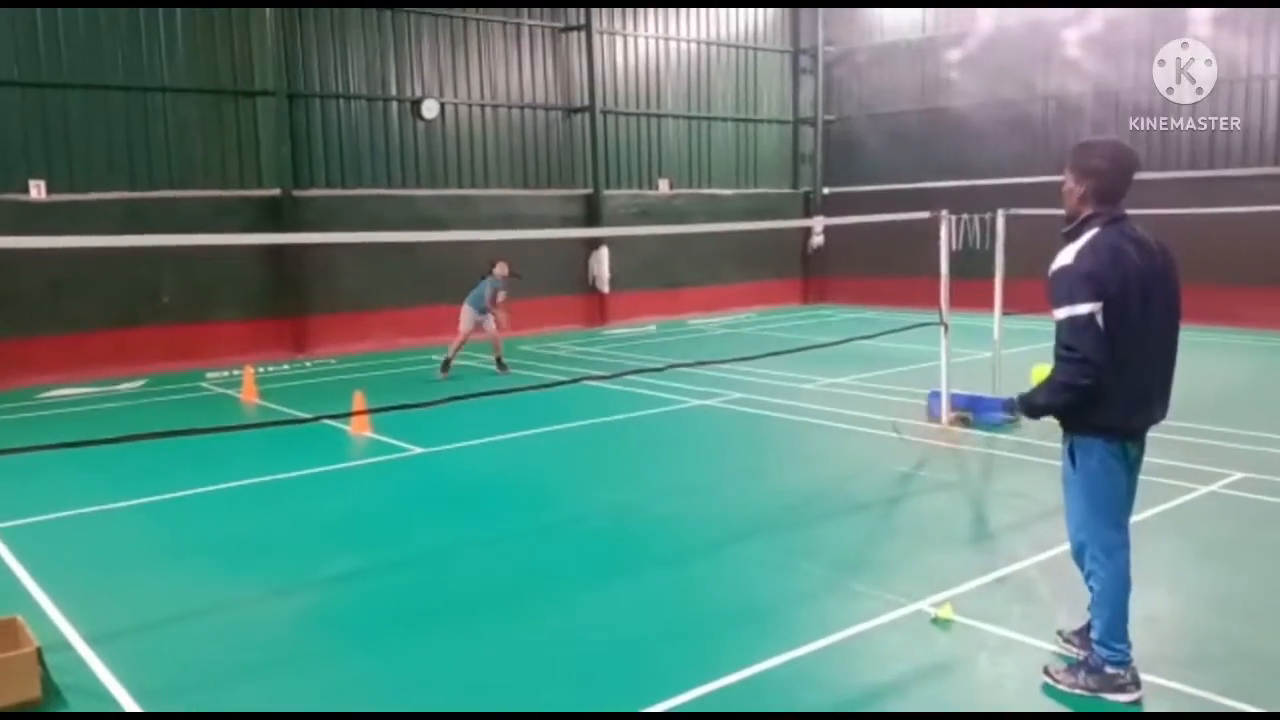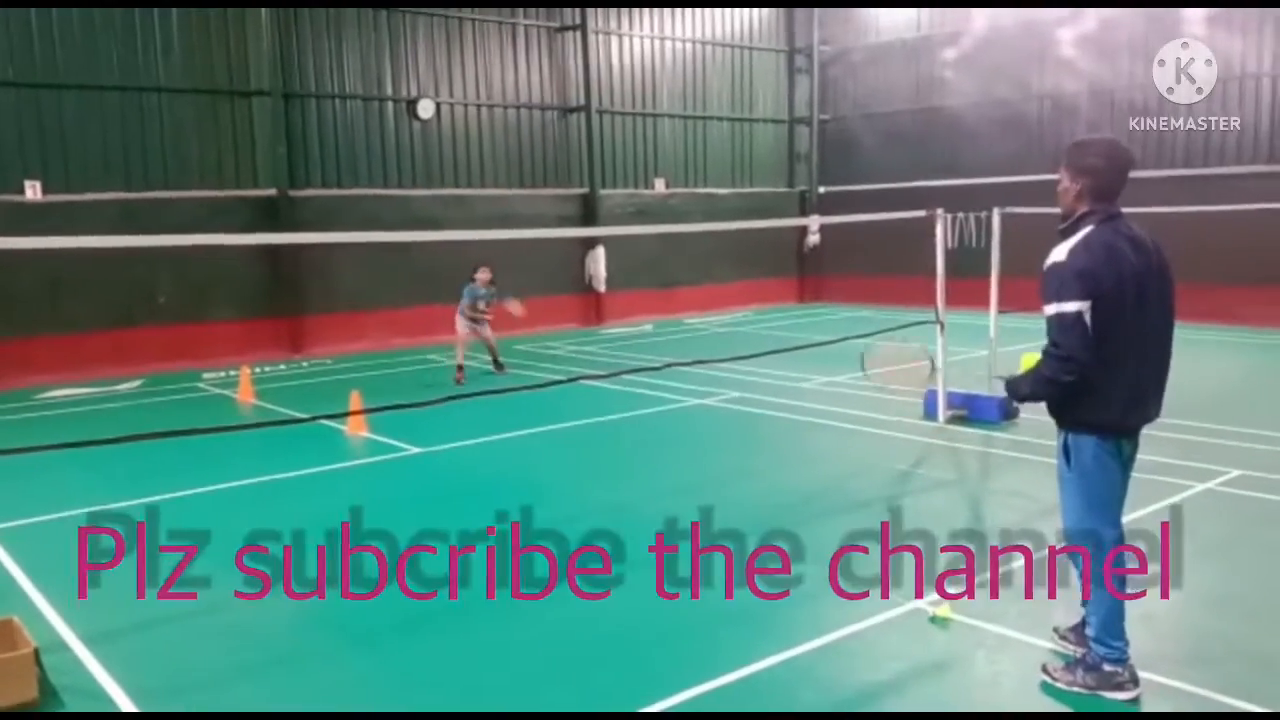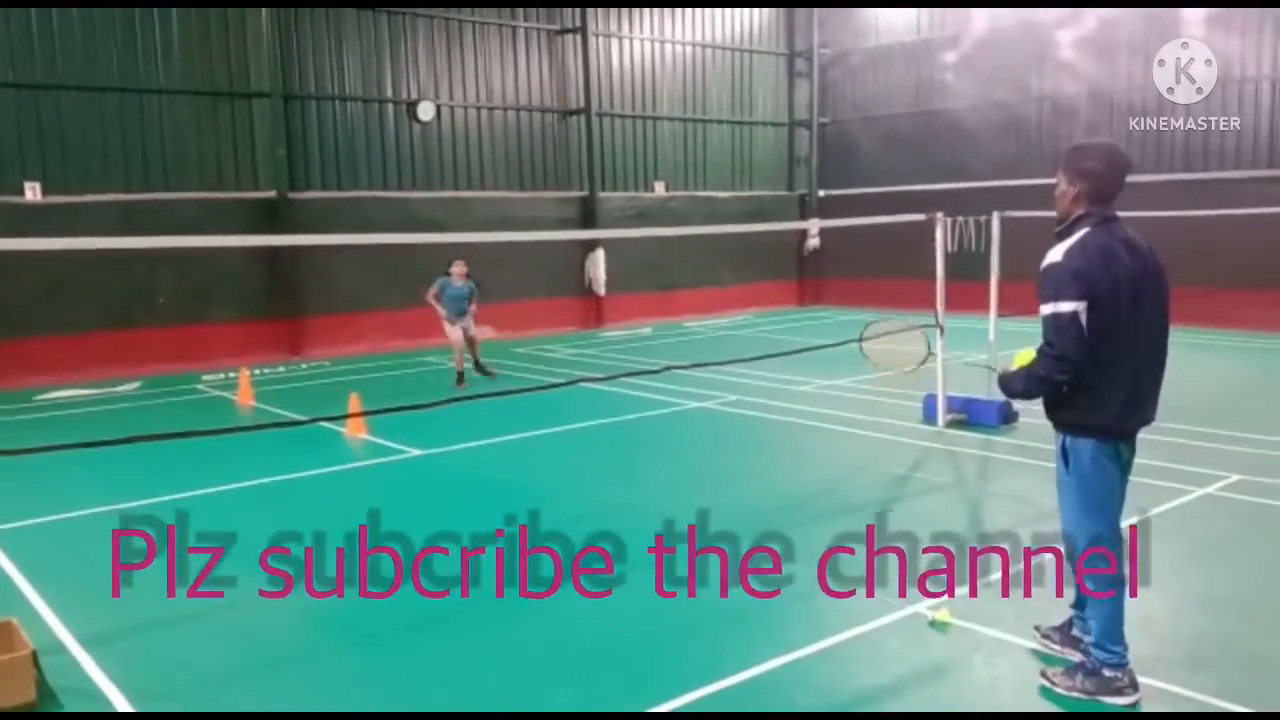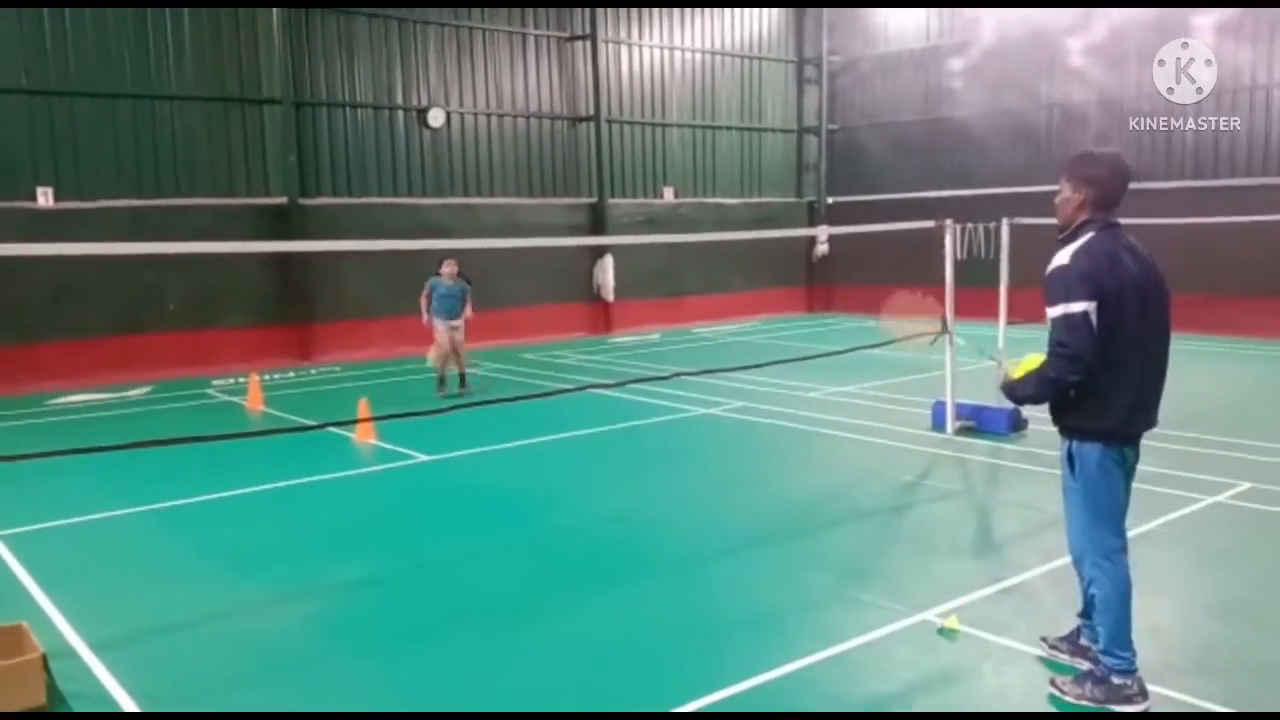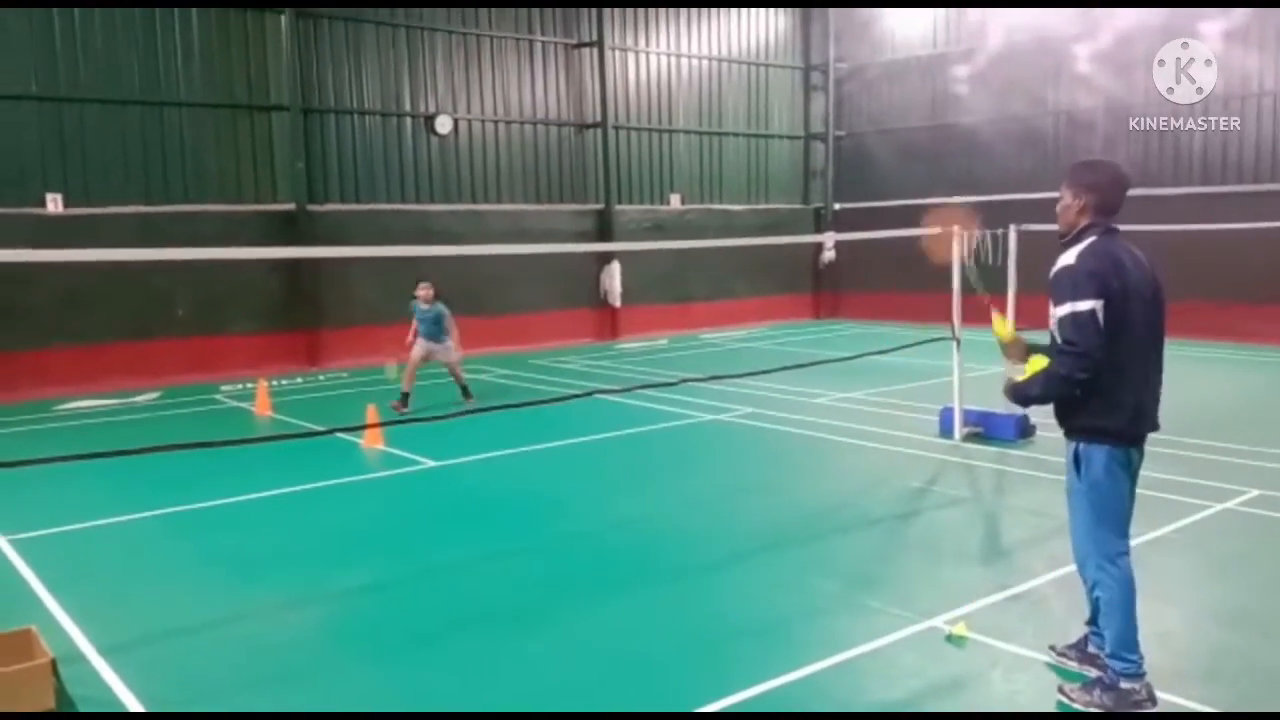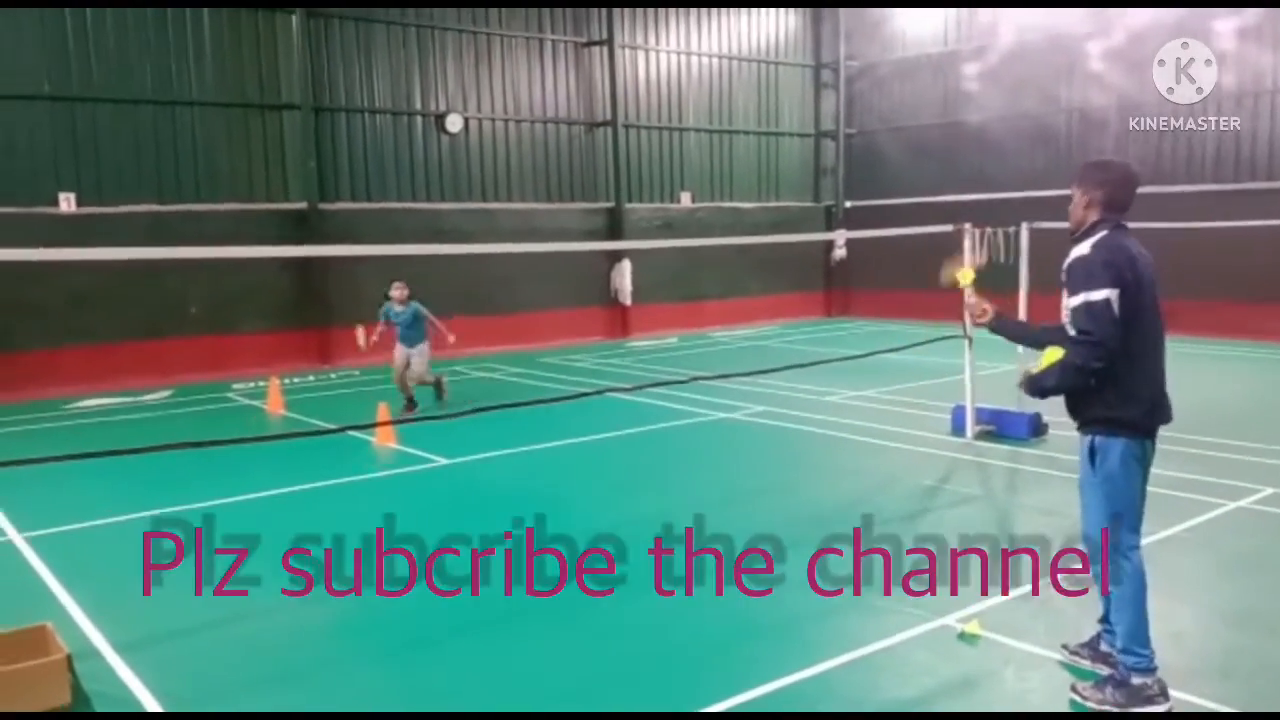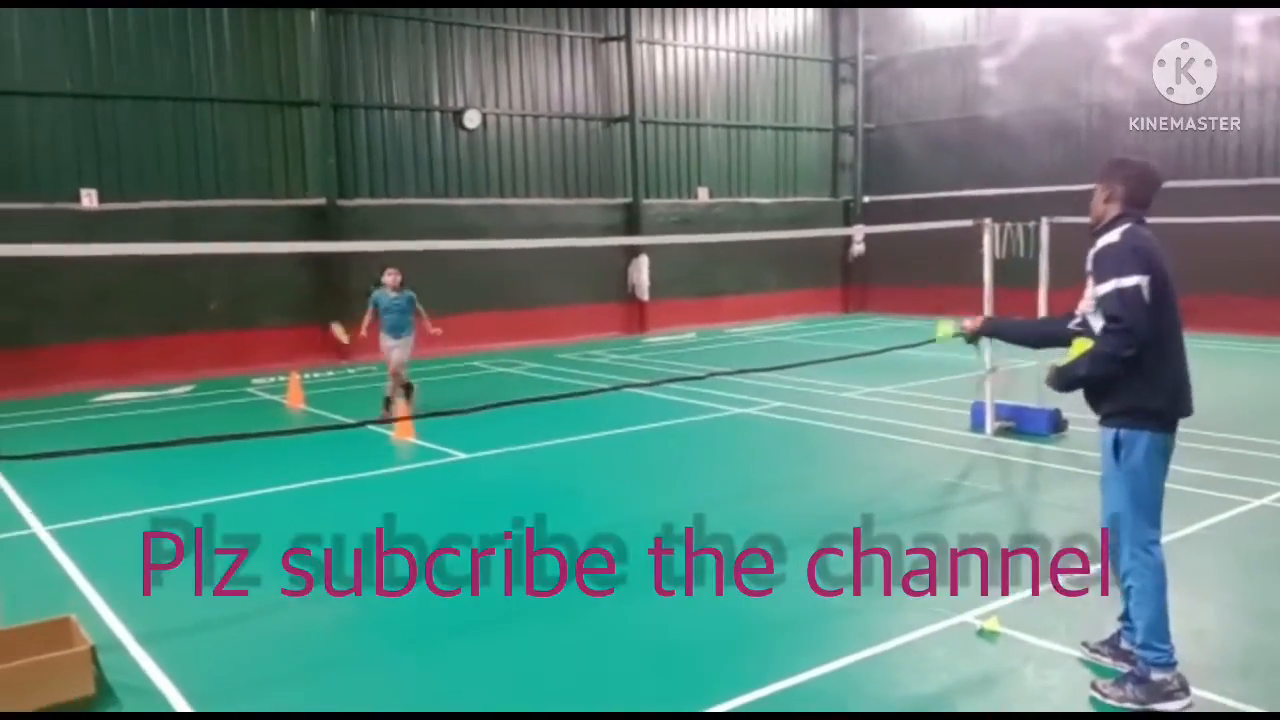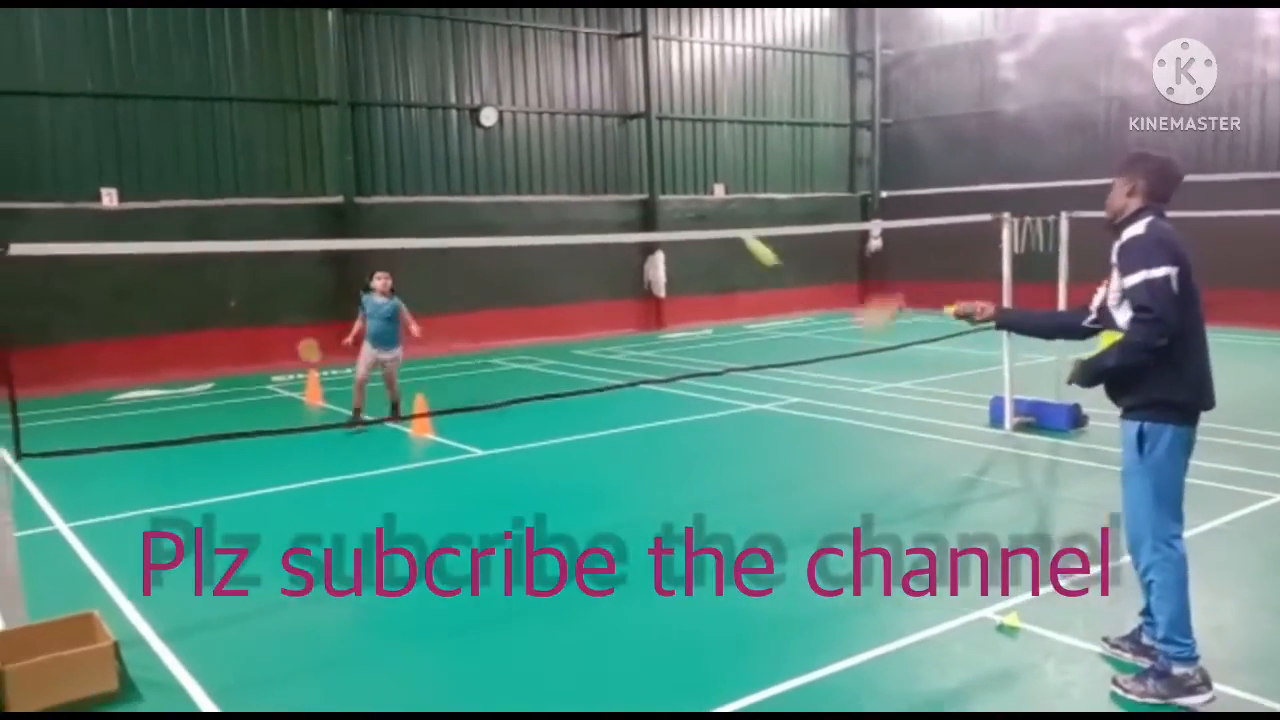
dt=0.2s
person 1, frame 1
left shoulder: (1079, 261)
right shoulder: (1151, 250)
left elbow: (1081, 361)
right elbow: (1154, 337)
left wrist: (1036, 401)
left hip: (1096, 423)
right hip: (1136, 414)
left knee: (1097, 541)
right knee: (1108, 534)
left ankle: (1111, 666)
right ankle: (1100, 629)
person 1, frame 2
left shoulder: (1073, 258)
right shoulder: (1145, 248)
left elbow: (1067, 358)
right elbow: (1149, 335)
left wrist: (1021, 386)
left hip: (1090, 420)
right hip: (1130, 410)
left knee: (1093, 537)
right knee: (1099, 531)
left ankle: (1109, 663)
right ankle: (1096, 625)
person 1, frame 3
left shoulder: (1069, 260)
right shoulder: (1139, 251)
left elbow: (1061, 357)
right elbow: (1142, 338)
left wrist: (1015, 382)
left hip: (1088, 423)
right hip: (1126, 413)
left knee: (1092, 542)
right knee: (1093, 533)
left ankle: (1109, 668)
right ankle: (1084, 627)
person 1, frame 4
left shoulder: (1074, 264)
right shoulder: (1137, 256)
left elbow: (1071, 361)
right elbow: (1132, 344)
left wrist: (1020, 388)
left hip: (1094, 428)
right hip: (1129, 417)
left knee: (1099, 546)
right knee: (1098, 540)
left ankle: (1118, 676)
right ankle: (1093, 636)
person 1, frame 5
left shoulder: (1079, 265)
right shoulder: (1130, 259)
left elbow: (1079, 361)
left wrist: (1025, 389)
right wrist: (1037, 352)
left hip: (1099, 429)
right hip: (1130, 421)
left knee: (1101, 550)
right knee: (1102, 544)
left ankle: (1126, 682)
right ankle: (1102, 643)
person 1, frame 6
left shoulder: (1092, 257)
right shoulder: (1125, 253)
left elbow: (1091, 351)
right elbow: (1073, 335)
left wrist: (1040, 382)
right wrist: (998, 320)
left hip: (1113, 422)
right hip: (1132, 416)
left knee: (1112, 544)
right knee: (1110, 539)
left ankle: (1138, 678)
right ankle: (1114, 639)
person 1, frame 7
left shoulder: (1118, 247)
right shoulder: (1133, 249)
left elbow: (1124, 337)
right elbow: (1072, 328)
left wrist: (1068, 376)
right wrist: (991, 326)
left hip: (1136, 415)
right hip: (1144, 411)
left knee: (1134, 540)
right knee: (1129, 534)
left ankle: (1158, 673)
right ankle: (1136, 636)
person 1, frame 8
left shoulder: (1143, 240)
right shoulder: (1143, 244)
left elbow: (1155, 328)
right elbow: (1085, 320)
left wrist: (1095, 368)
right wrist: (999, 315)
left hip: (1158, 409)
right hip: (1158, 406)
left knee: (1153, 533)
right knee: (1147, 529)
left ankle: (1179, 668)
right ankle: (1156, 632)
